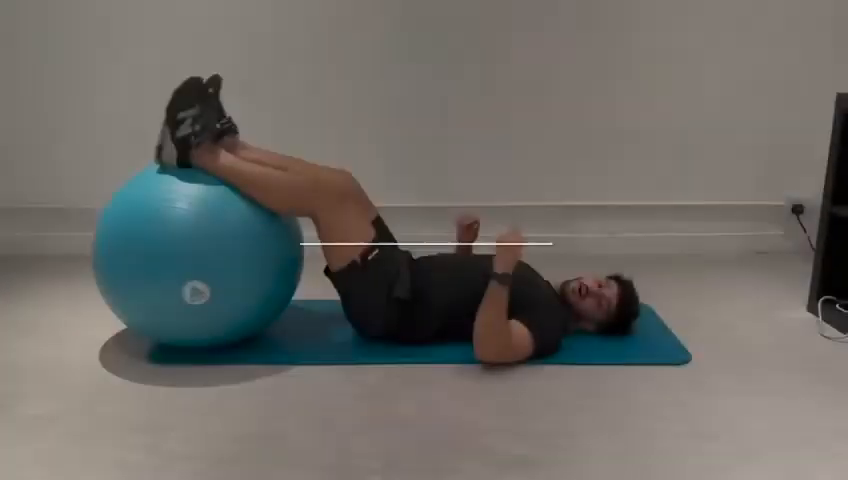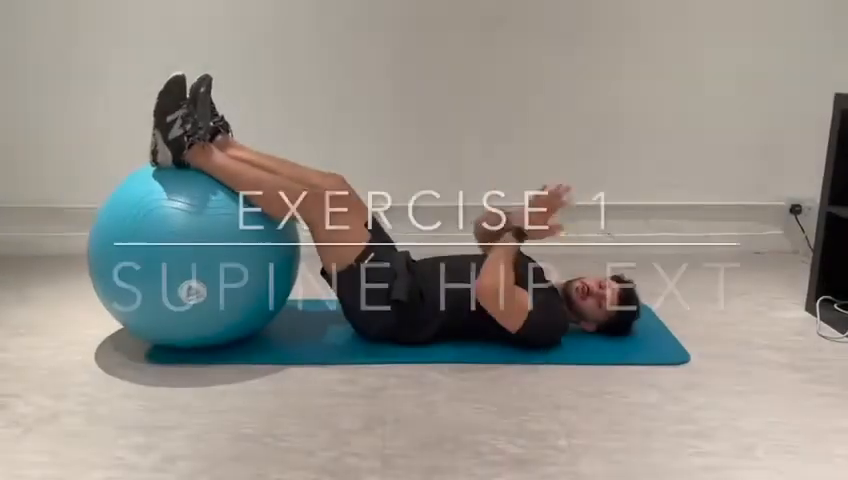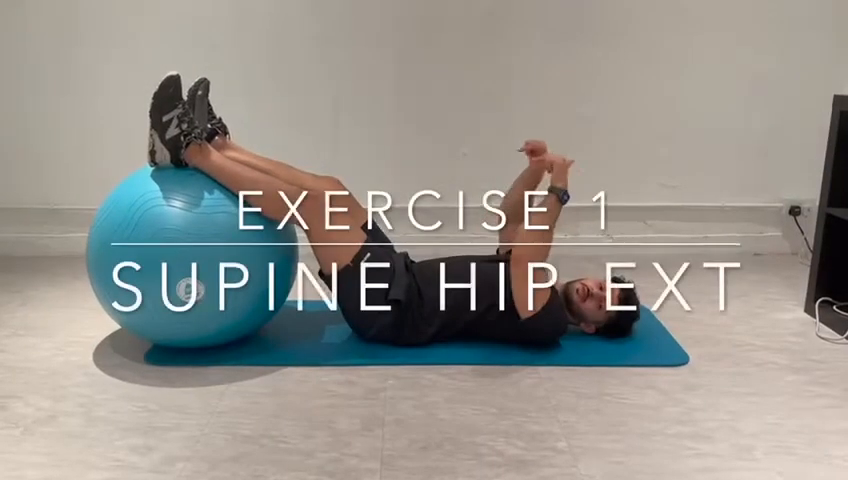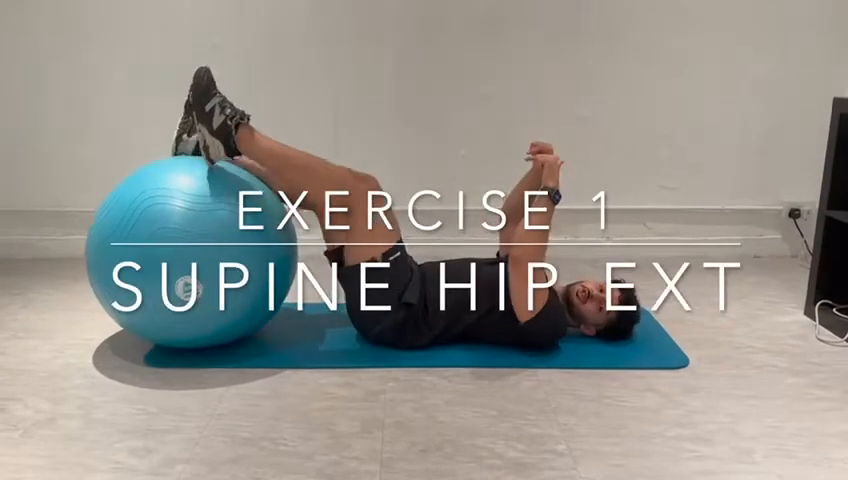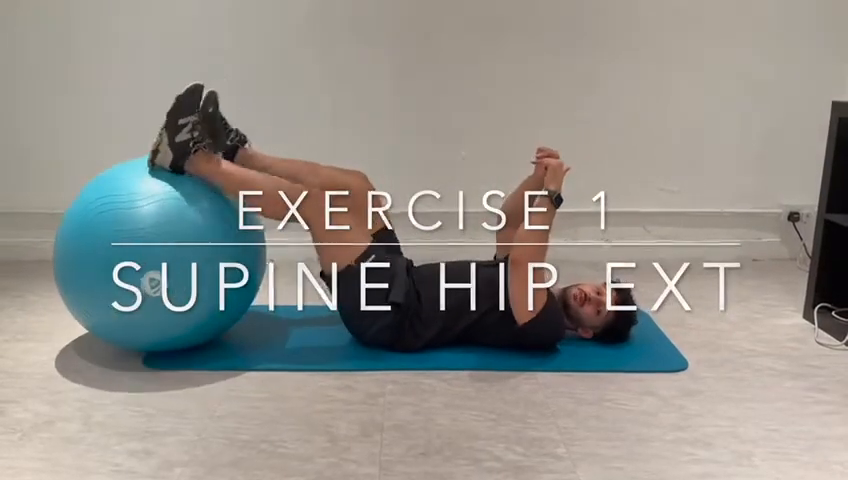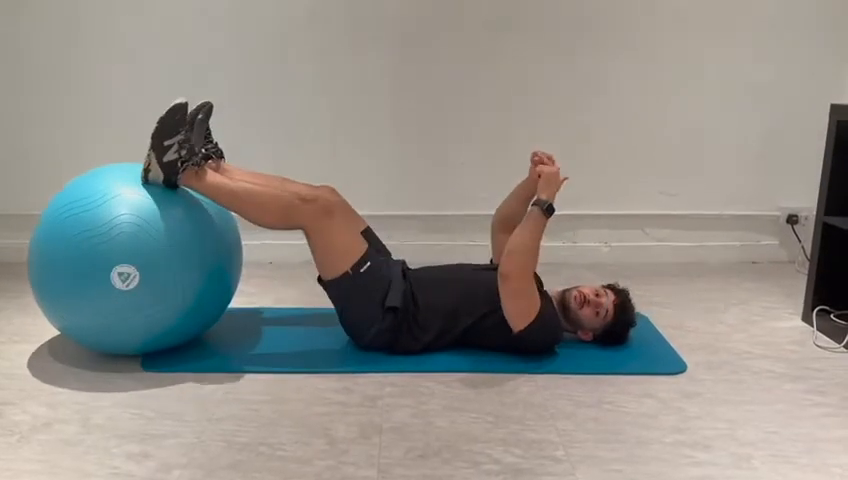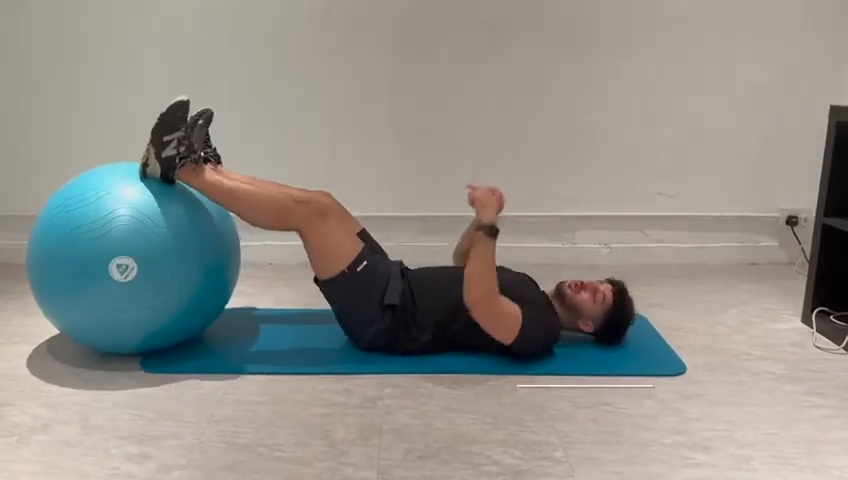
dt=0.7s
person 1, frame 1
left shoulder: (550, 325)
right shoulder: (541, 292)
left elbow: (489, 348)
left wrist: (499, 275)
right wrist: (466, 246)
left hip: (392, 310)
right hip: (405, 278)
left knee: (330, 192)
right knee: (337, 185)
left ankle: (197, 152)
right ankle: (223, 143)
person 1, frame 2
left shoulder: (547, 322)
right shoulder: (537, 280)
left elbow: (486, 291)
right elbow: (485, 228)
left wrist: (519, 231)
right wrist: (525, 220)
left hip: (393, 310)
right hip: (402, 279)
left knee: (321, 200)
right knee: (332, 187)
left ankle: (191, 152)
right ankle: (216, 141)
person 1, frame 3
left shoulder: (546, 322)
right shoulder: (537, 287)
left elbow: (522, 257)
right elbow: (510, 220)
left wrist: (557, 196)
right wrist: (535, 170)
left hip: (391, 310)
right hip: (399, 279)
left knee: (316, 203)
right knee: (329, 190)
left ankle: (189, 150)
right ankle: (215, 143)
person 1, frame 4
left shoulder: (548, 324)
right shoulder: (538, 291)
left elbow: (525, 258)
right elbow: (511, 222)
left wrist: (550, 194)
right wrist: (535, 174)
left hip: (394, 313)
right hip: (399, 293)
left knee: (362, 189)
right knee: (329, 192)
left ankle: (235, 135)
right ankle: (223, 143)
person 1, frame 5
left shoulder: (544, 326)
right shoulder: (538, 292)
left elbow: (524, 261)
right elbow: (508, 222)
left wrist: (552, 196)
right wrist: (539, 178)
left hip: (387, 314)
right hip: (396, 282)
left knee: (314, 202)
right knee: (355, 185)
left ankle: (193, 157)
right ankle: (235, 152)
person 1, frame 6
left shoulder: (541, 330)
right shoulder: (531, 298)
left elbow: (511, 270)
right elbow: (502, 229)
left wrist: (544, 203)
right wrist: (532, 182)
left hip: (386, 319)
right hip: (396, 288)
left knee: (317, 205)
right knee: (321, 198)
left ankle: (184, 172)
right ankle: (211, 164)
person 1, frame 7
left shoulder: (537, 333)
right shoulder: (533, 295)
left elbow: (476, 302)
right elbow: (462, 257)
left wrist: (489, 225)
right wrist: (481, 221)
left hip: (386, 319)
right hip: (397, 288)
left knee: (310, 210)
right knee: (318, 202)
left ankle: (183, 169)
right ankle: (209, 168)
